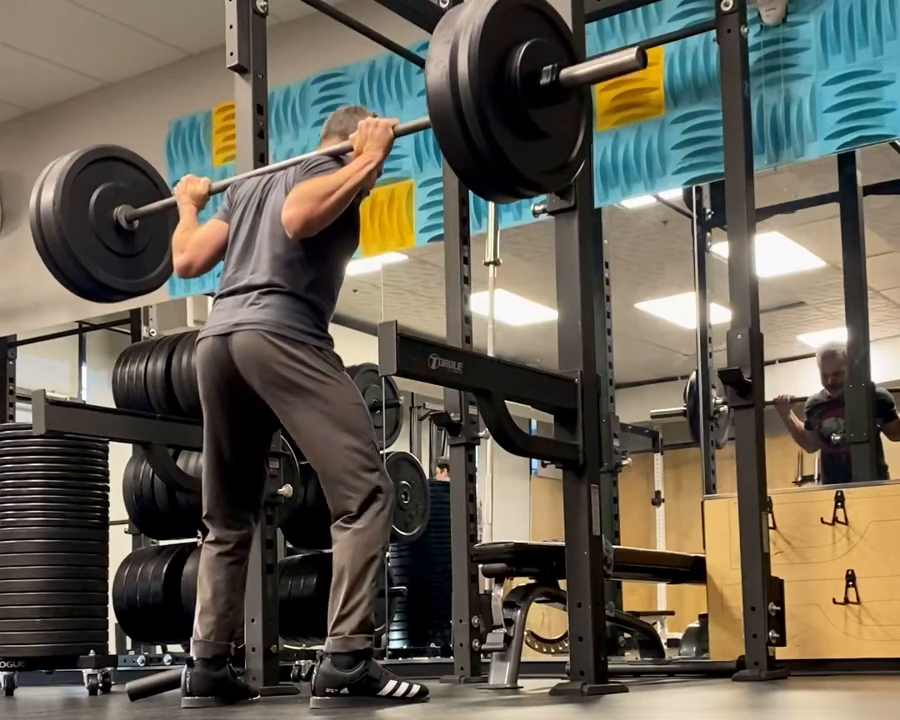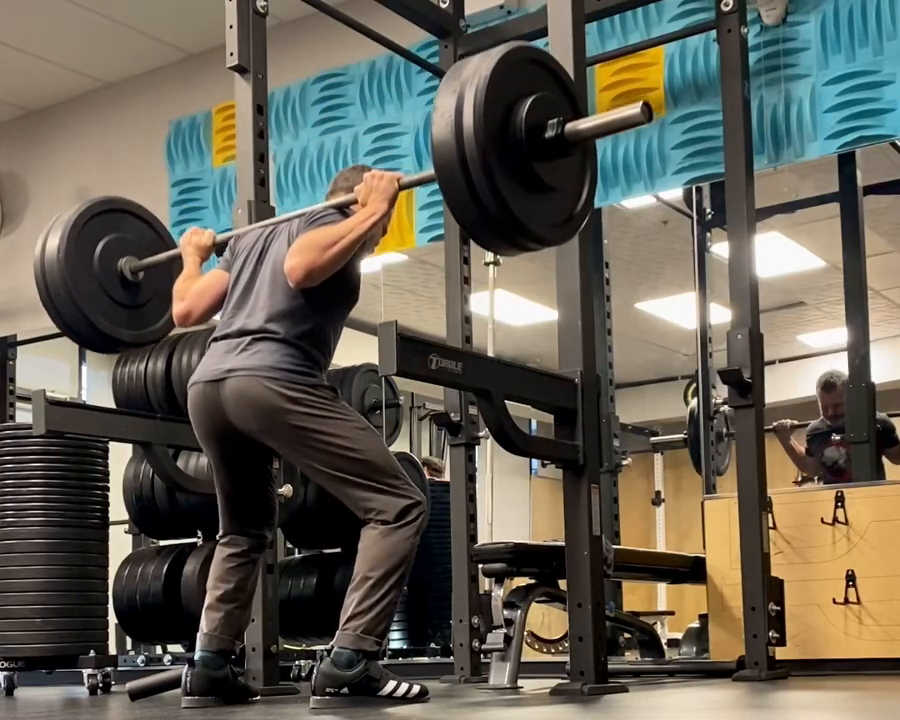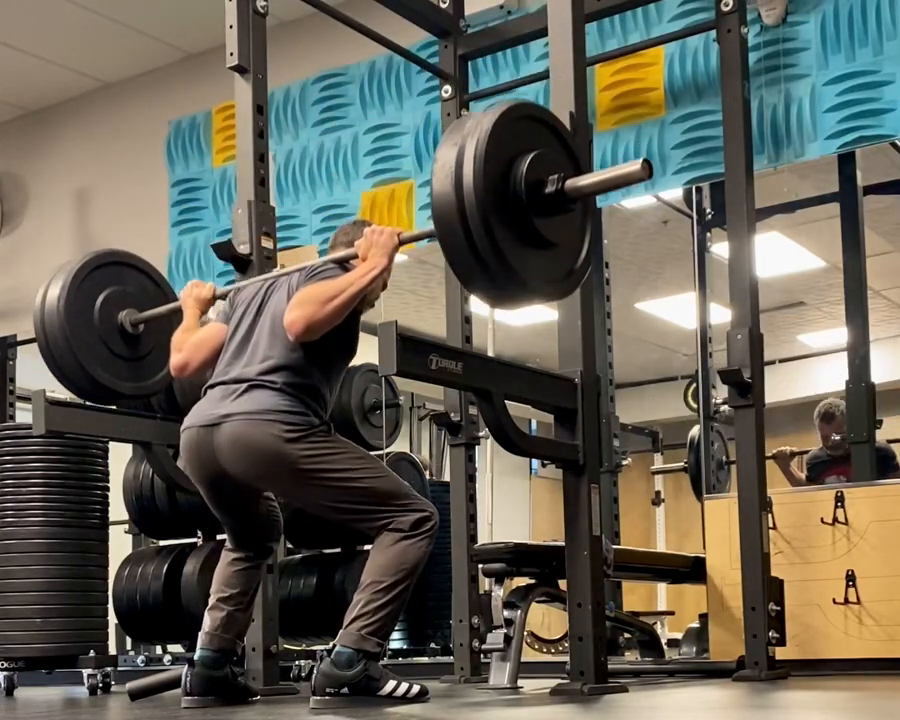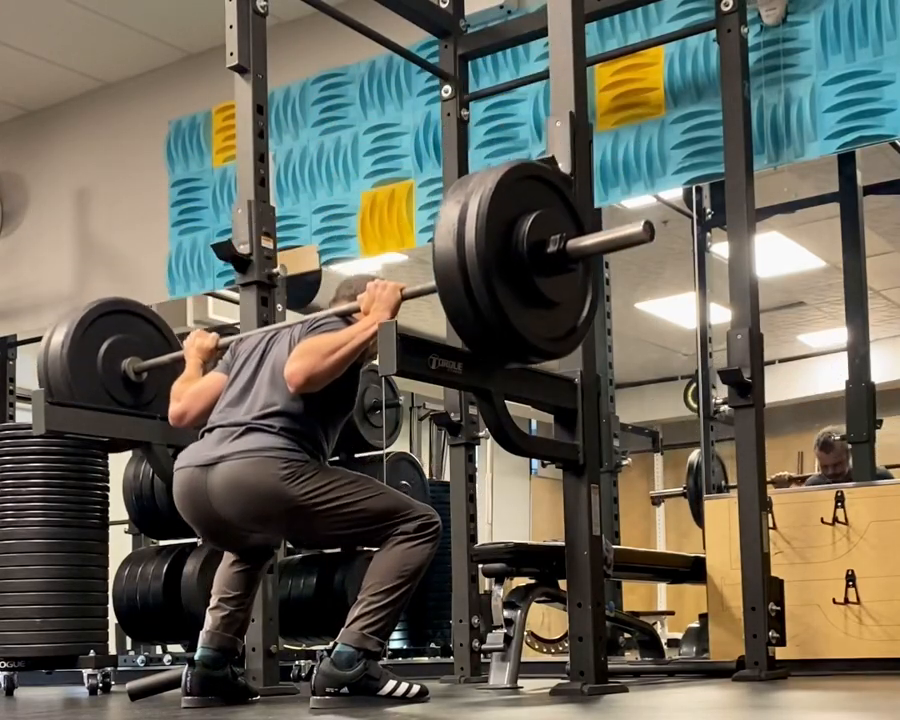
dt=0.4s
person 1, frame 1
left shoulder: (250, 184)
right shoulder: (336, 169)
left elbow: (187, 260)
right elbow: (298, 216)
left wrist: (189, 205)
right wrist: (372, 157)
left hip: (217, 340)
right hip: (279, 336)
left knee: (228, 514)
right knee: (363, 494)
left ankle: (208, 663)
right ankle: (346, 662)
person 1, frame 2
left shoulder: (253, 236)
right shoulder: (336, 222)
left elbow: (185, 310)
right elbow: (301, 268)
left wrist: (192, 257)
right wrist: (376, 208)
left hip: (207, 386)
right hip: (273, 381)
left knee: (245, 528)
right knee: (397, 506)
left ankle: (210, 664)
right ankle: (349, 663)
person 1, frame 3
left shoulder: (253, 289)
right shoulder: (335, 274)
left elbow: (182, 361)
right elbow: (299, 321)
left wrist: (192, 310)
right wrist: (376, 263)
left hip: (199, 434)
right hip: (266, 428)
left knee: (252, 538)
right knee: (411, 519)
left ankle: (209, 666)
right ankle: (348, 665)
person 1, frame 4
left shoulder: (253, 340)
right shoulder: (339, 328)
left elbow: (181, 411)
right elbow: (300, 373)
left wrist: (195, 359)
right wrist: (376, 319)
left hip: (191, 479)
right hip: (259, 471)
left knee: (251, 544)
right knee: (416, 525)
left ankle: (211, 666)
right ankle: (348, 665)
